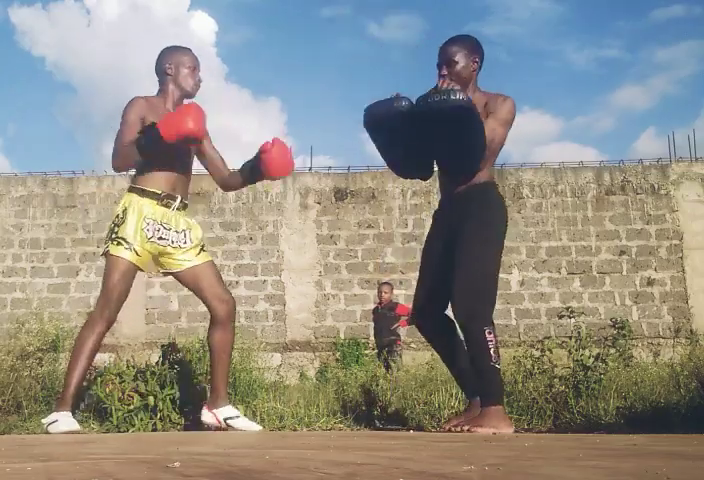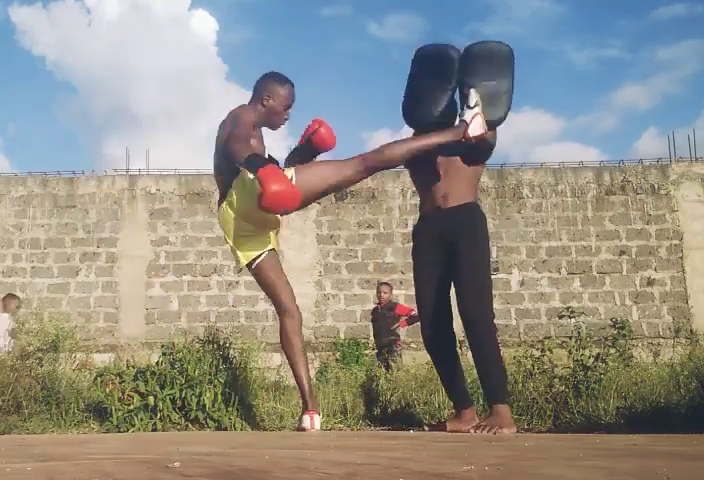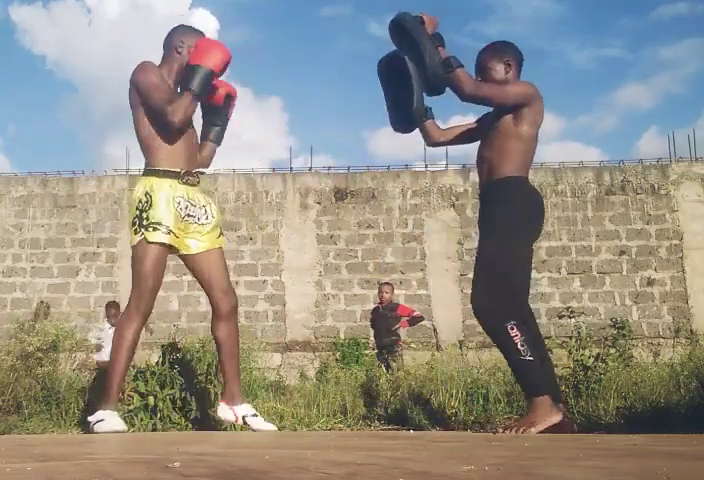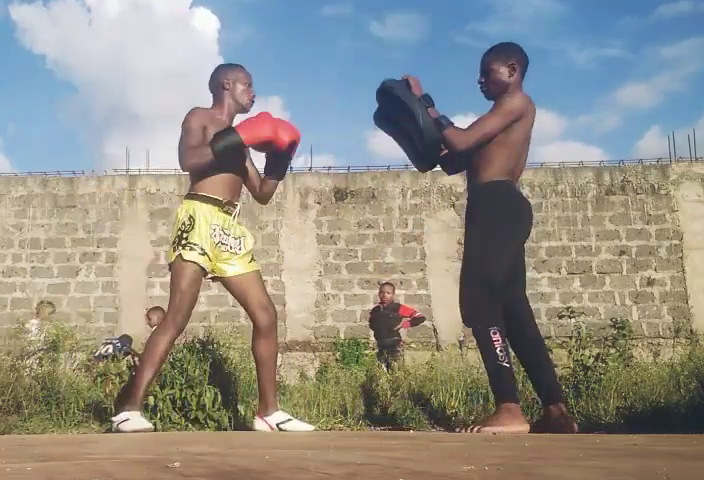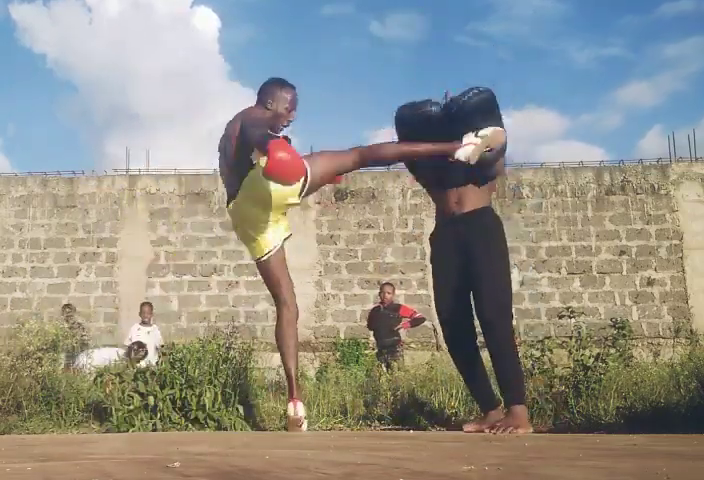
dt=1s
person 1, frame 1
left shoulder: (500, 105)
right shoulder: (440, 112)
left elbow: (475, 155)
right elbow: (418, 166)
right wrist: (405, 126)
left hip: (482, 207)
right hip: (447, 211)
left knee: (472, 308)
right knee: (426, 310)
left ankle: (495, 411)
right ankle: (476, 398)
person 1, frame 2
left shoulder: (472, 145)
right shoulder: (420, 147)
left elbow: (488, 140)
right elbow: (416, 157)
left wrist: (484, 107)
left hip: (466, 221)
right hip: (429, 227)
left knee: (475, 313)
right knee: (432, 322)
left ankle: (500, 409)
right ankle: (464, 410)
person 1, frame 3
left shoulder: (527, 95)
right shoulder: (488, 121)
left elbow: (468, 90)
right elbow: (436, 137)
left wrist: (435, 43)
left hip: (514, 202)
right hip: (496, 206)
left knee: (490, 300)
right knee: (511, 306)
left ankle: (542, 402)
right ankle: (548, 402)
person 1, frame 4
left shoulder: (516, 102)
right shoulder: (500, 119)
left elbow: (460, 142)
right elbow: (455, 159)
left wrist: (423, 101)
left hip: (496, 206)
right hip: (500, 210)
left knee: (480, 303)
right knee: (513, 310)
left ankle: (510, 410)
right ankle: (555, 410)
person 1, frame 5
left shoulder: (480, 158)
right shoulder: (435, 164)
left elbow: (493, 170)
right elbow: (424, 174)
right wrist: (426, 146)
left hip: (482, 229)
right hip: (445, 235)
left knee: (494, 315)
right knee: (454, 327)
left ankle: (517, 411)
right ankle: (491, 408)
person 2, frame 1
left shoulder: (194, 125)
right shoulder: (141, 106)
left elbow: (227, 180)
right elbow: (121, 160)
left wrist: (258, 168)
right wrist: (162, 137)
left hip: (178, 224)
right hip: (139, 214)
left knee: (224, 306)
right knee: (106, 311)
left ankle: (217, 404)
right ankle: (62, 409)
person 2, frame 2
left shoulder: (228, 126)
right shoulder: (242, 117)
right elbow: (238, 145)
left wrist: (305, 150)
right wrist: (259, 168)
left hip: (235, 216)
right hip: (255, 192)
left knee: (289, 309)
right knee: (367, 161)
left ankle: (310, 409)
right ankle: (458, 131)
person 2, frame 3
left shoulder: (184, 97)
right shoulder: (146, 74)
right elbow: (172, 117)
left wrist: (218, 116)
right wrist: (201, 74)
left hip: (193, 201)
right hip: (160, 195)
left knee: (226, 302)
right knee: (142, 302)
left ankle: (233, 400)
right ankle: (107, 407)
person 2, frame 4
left shoulder: (237, 143)
right shoulder: (199, 117)
left elbow: (263, 194)
right elbow: (188, 160)
left wrist: (280, 155)
right wrist: (237, 137)
left hip: (231, 229)
right hip: (200, 220)
left knee: (266, 317)
right knee: (176, 318)
left ankle: (268, 411)
right ankle: (130, 408)
person 2, frame 5
left shoulder: (228, 141)
right shoulder: (248, 117)
left elbow: (233, 189)
right elbow: (251, 131)
right wrist: (269, 143)
left hip: (245, 212)
right hip: (266, 181)
left knee: (287, 306)
right knee: (361, 153)
left ankle: (295, 400)
right ankle: (455, 147)
